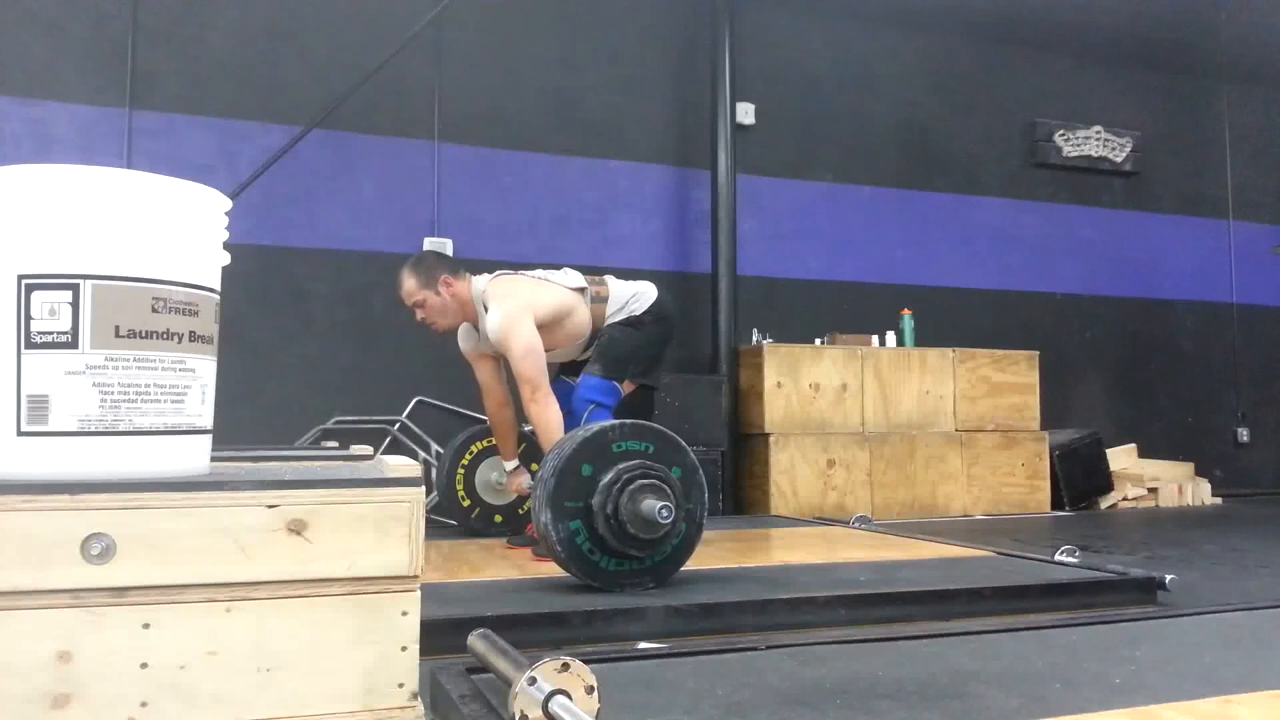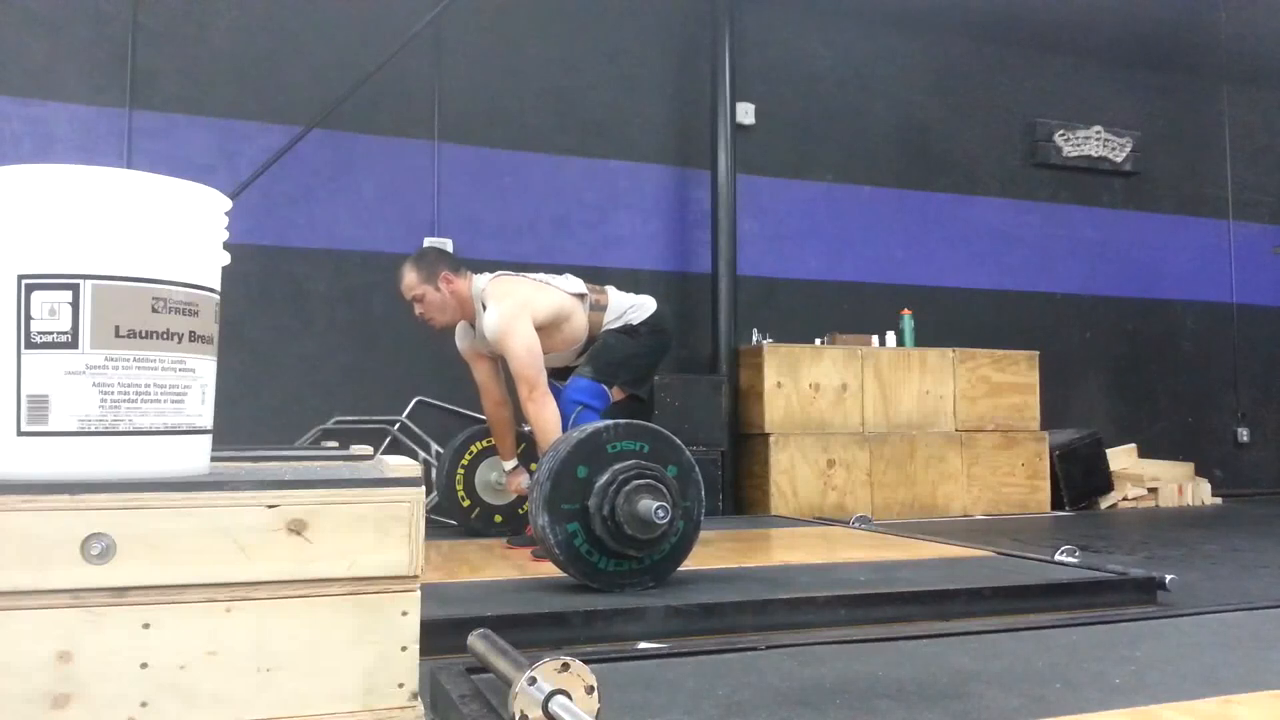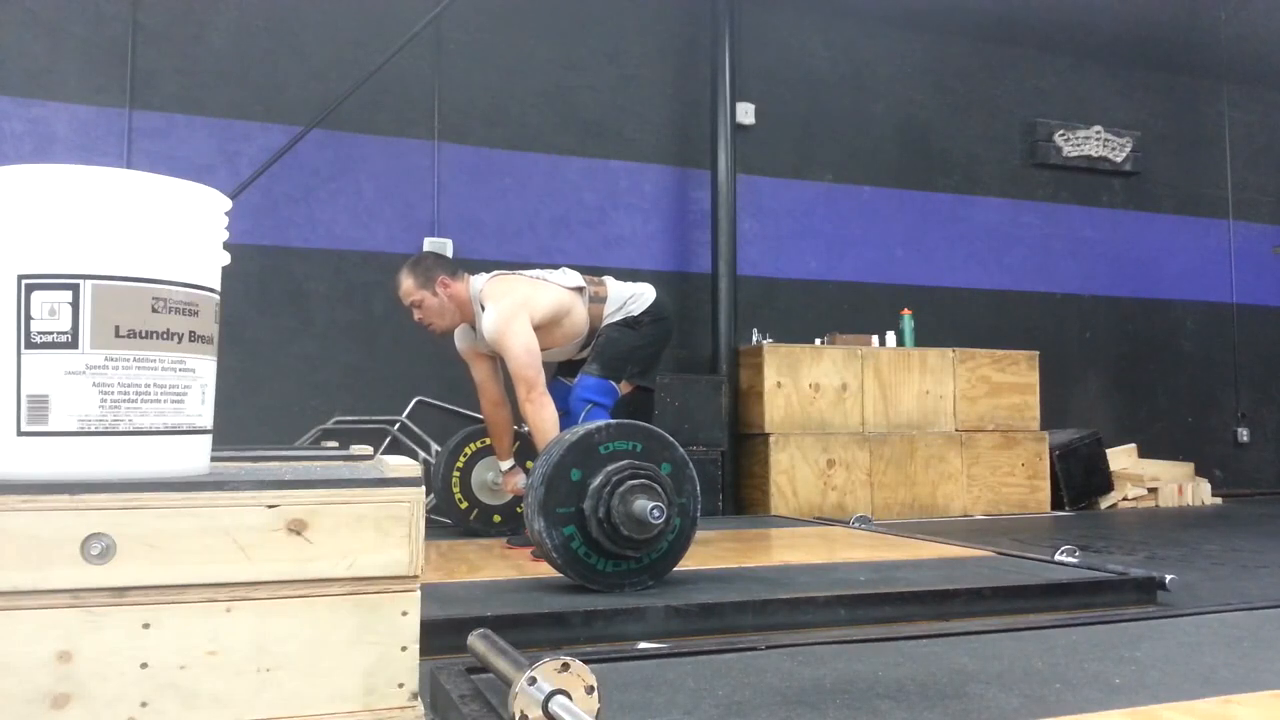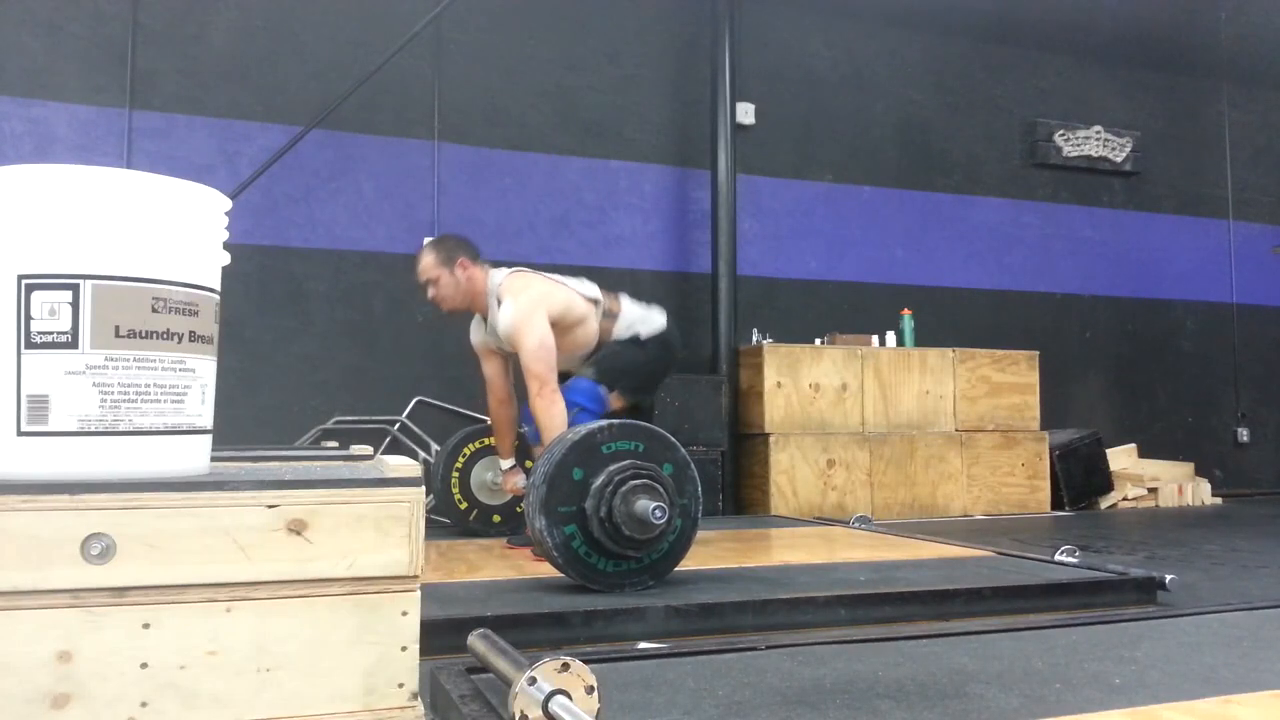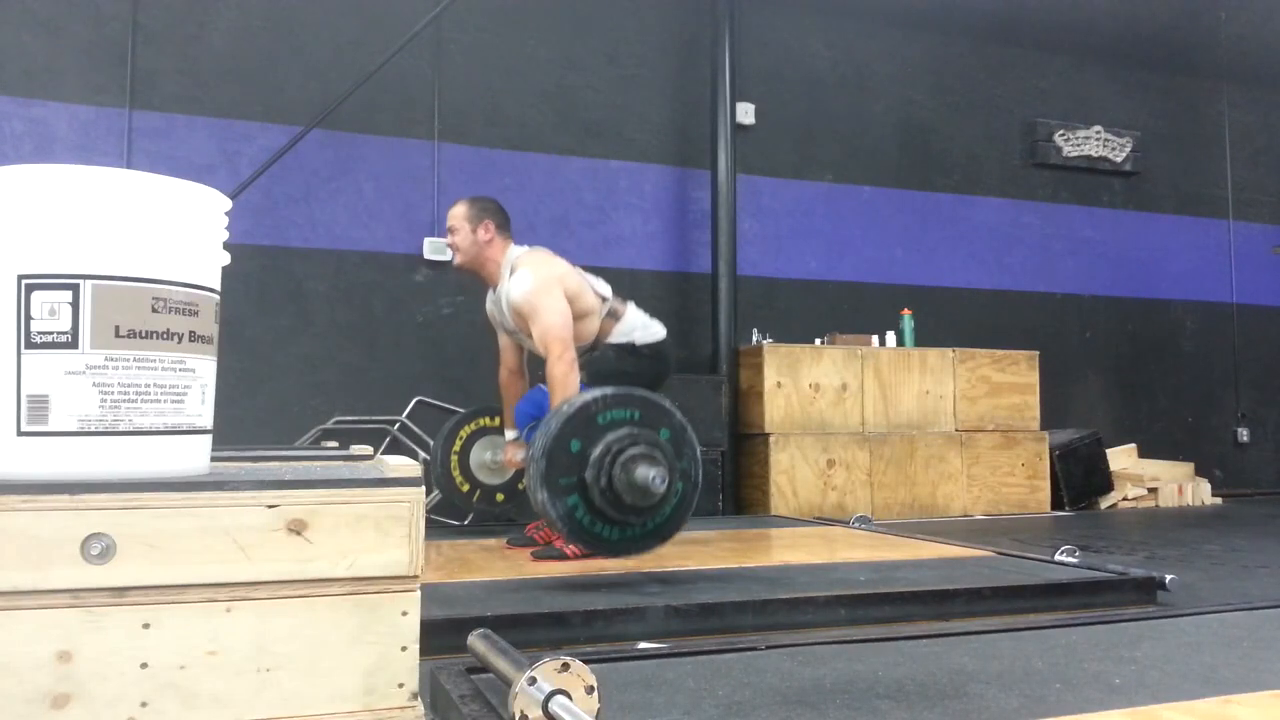
dt=0.5s
person 1, frame 1
left shoulder: (505, 312)
right shoulder: (471, 333)
left elbow: (537, 396)
right elbow: (497, 402)
right wrist: (513, 466)
left hip: (643, 315)
right hip: (606, 326)
left knee: (591, 401)
right knee: (562, 407)
person 1, frame 2
left shoulder: (503, 314)
right shoulder: (469, 333)
left elbow: (535, 397)
right elbow: (494, 402)
right wrist: (511, 467)
left hip: (639, 325)
right hip: (603, 333)
left knee: (578, 403)
right knee: (557, 407)
person 1, frame 3
left shoulder: (500, 313)
right shoulder: (468, 333)
left elbow: (533, 397)
right elbow: (492, 401)
right wrist: (508, 466)
left hip: (640, 316)
right hip: (602, 326)
left knee: (589, 401)
right knee: (560, 409)
person 1, frame 4
left shoulder: (519, 306)
right shoulder: (483, 327)
left elbow: (545, 392)
right elbow: (500, 398)
right wrist: (508, 465)
left hip: (645, 339)
right hip: (613, 343)
left knee: (575, 405)
right knee: (537, 418)
person 1, frame 5
left shoulder: (530, 280)
right shoulder: (497, 298)
left elbow: (562, 361)
right elbow: (511, 371)
right wrist: (513, 438)
left hip: (639, 346)
right hip: (603, 351)
right knee: (533, 413)
